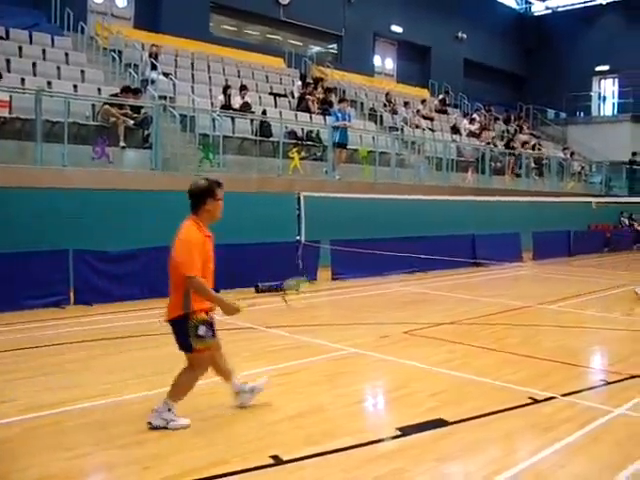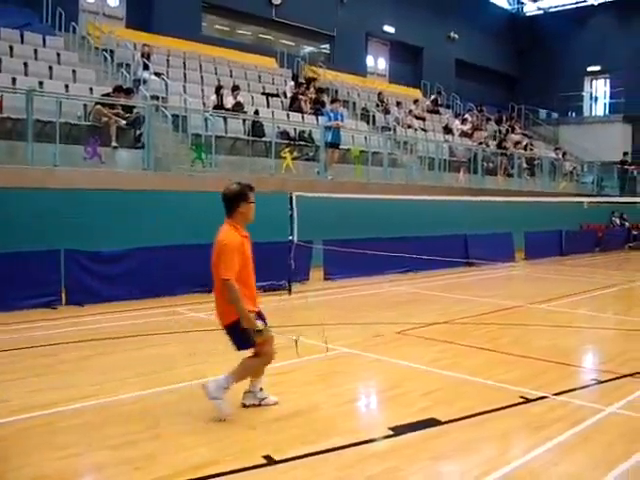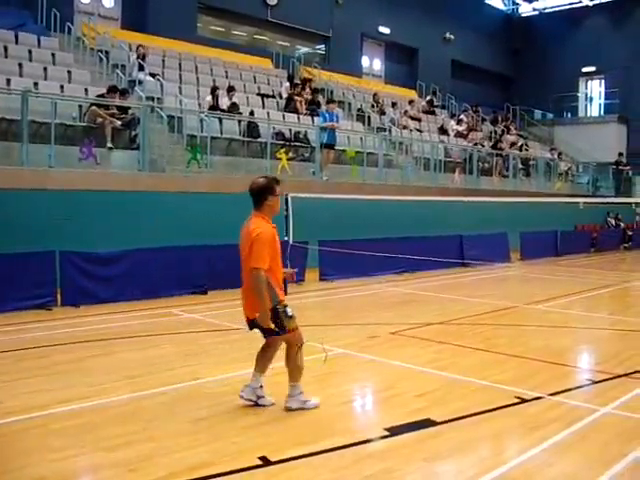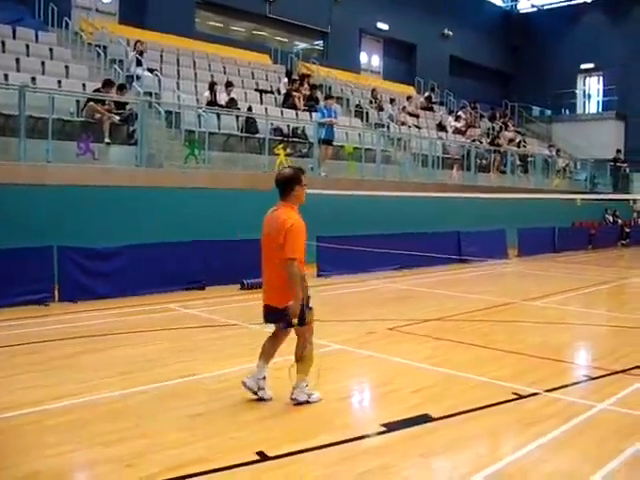
dt=0.2s
person 1, frame 1
left shoulder: (199, 231)
right shoulder: (192, 236)
right elbow: (191, 277)
left wrist: (214, 301)
right wrist: (221, 302)
left hip: (197, 308)
right hip: (188, 311)
left knee: (214, 351)
right knee: (198, 364)
left ankle: (241, 391)
right ankle: (161, 413)
person 1, frame 2
left shoulder: (236, 234)
right shoulder: (232, 239)
right elbow: (227, 282)
right wrist: (244, 316)
left hip: (245, 307)
right hip: (239, 311)
left knee: (263, 348)
right knee: (266, 353)
left ankle: (255, 393)
right ankle: (219, 386)
person 1, frame 3
left shoulder: (252, 224)
right shoulder: (262, 230)
right elbow: (258, 272)
left wrist: (280, 272)
right wrist: (265, 309)
left hip: (256, 302)
right hip: (267, 302)
left knee: (273, 341)
right knee: (295, 342)
left ankle: (253, 388)
right ankle: (295, 397)
person 1, frame 4
left shoulder: (272, 215)
right shoulder: (293, 221)
right elbow: (292, 262)
right wrist: (297, 298)
left hip: (272, 291)
right hip: (289, 293)
left knee: (279, 333)
right knee: (305, 336)
left ankle: (257, 378)
right ankle: (301, 389)
